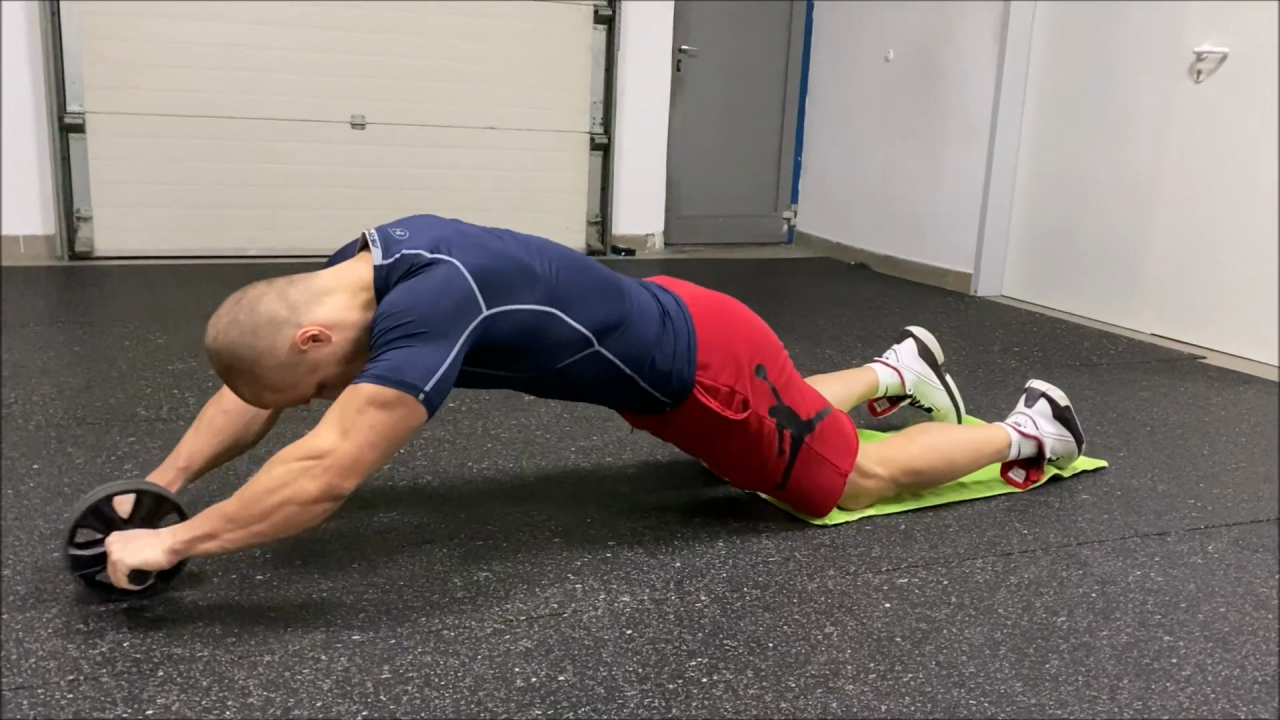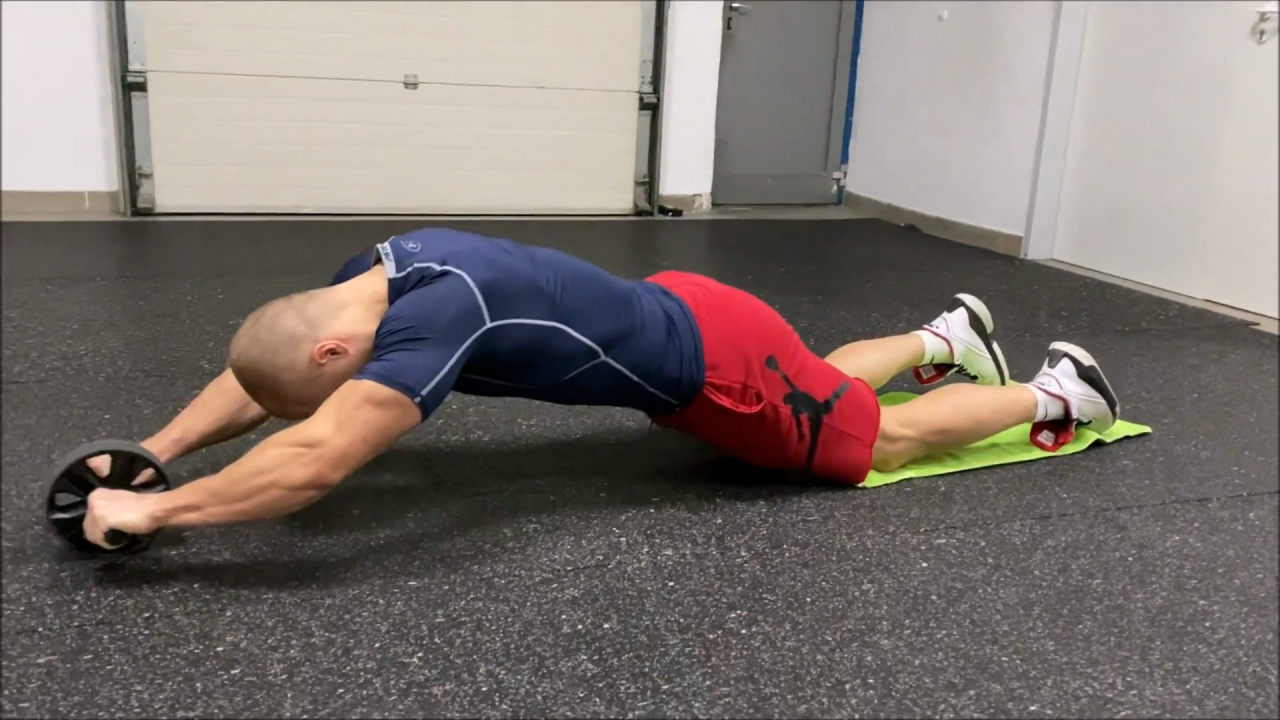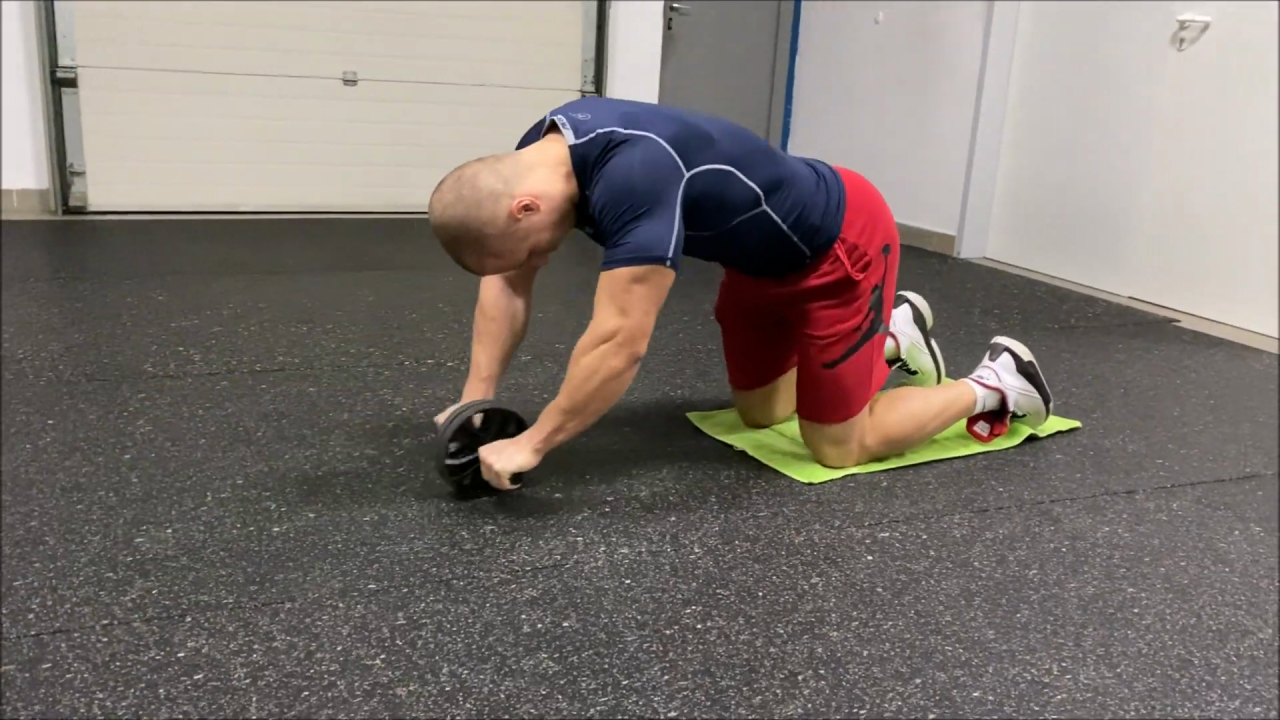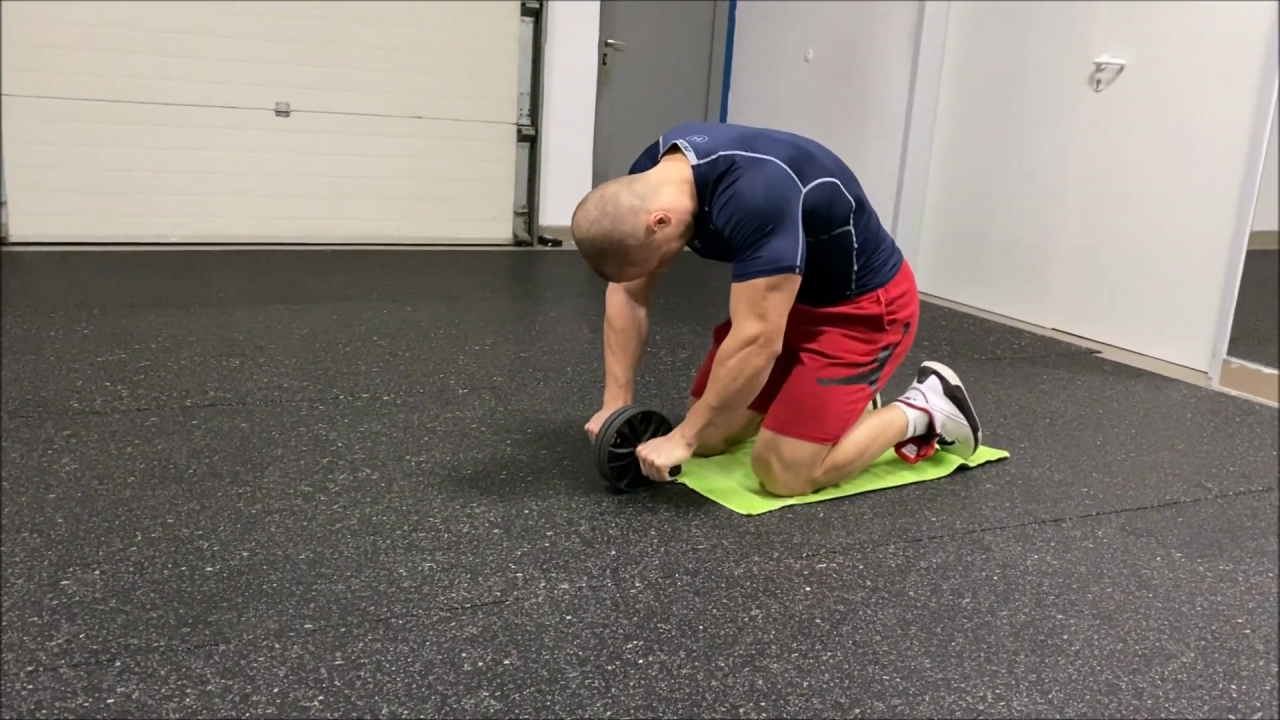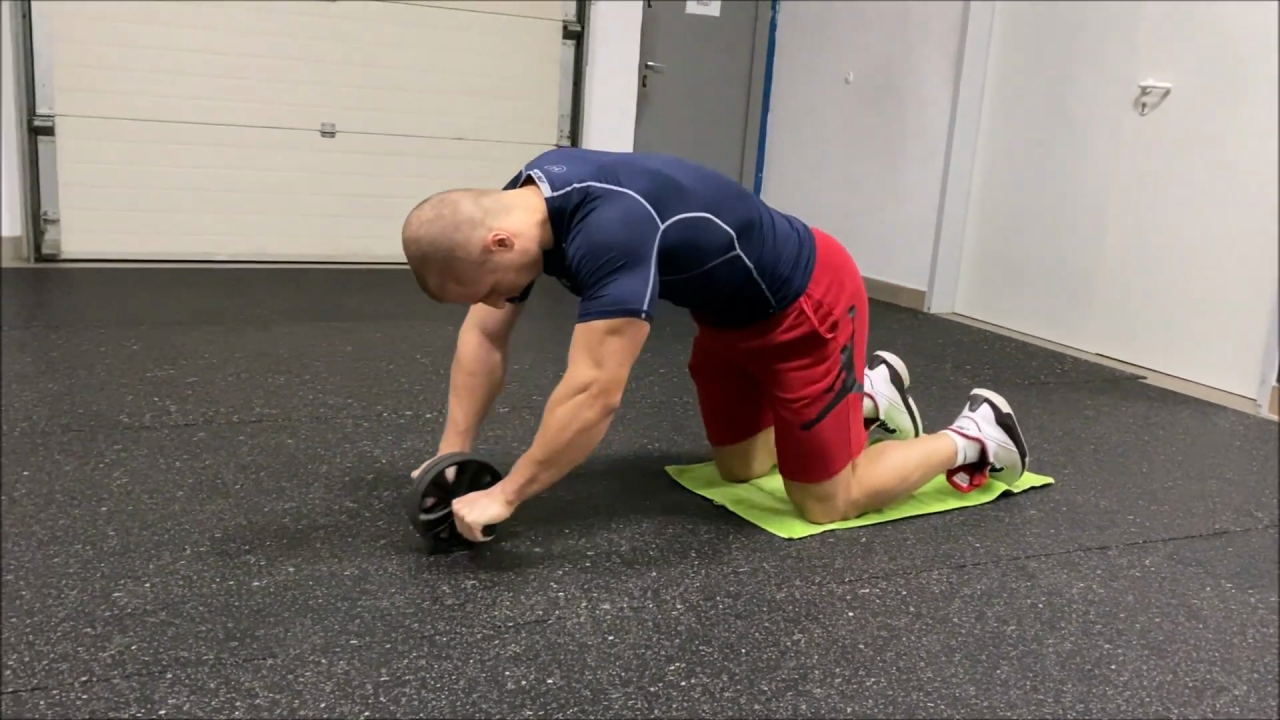
dt=1s
person 1, frame 1
left shoulder: (427, 301)
right shoulder: (356, 274)
left elbow: (329, 472)
right elbow: (253, 389)
left wrist: (175, 542)
right wrist: (163, 481)
left hip: (702, 361)
right hip: (659, 334)
left knee: (856, 478)
right knee: (790, 427)
left ankle: (1028, 431)
right ankle: (895, 368)
person 1, frame 2
left shoulder: (433, 313)
right shoulder: (371, 273)
left elbow: (315, 461)
right elbow: (256, 375)
left wrist: (155, 511)
right wrist: (154, 451)
left hip: (712, 358)
right hip: (672, 316)
left knee: (881, 439)
right knee: (820, 390)
left ankle: (1053, 392)
right ankle: (945, 335)
person 1, frame 3
left shoulder: (632, 177)
right shoulder: (537, 156)
left elbow: (619, 343)
right elbow: (505, 287)
left wrist: (532, 447)
right wrist: (477, 398)
left hip: (841, 245)
right hip: (765, 249)
left knee: (835, 445)
right knee: (759, 412)
left ankle: (992, 386)
right ankle: (892, 337)
person 1, frame 4
left shoulder: (755, 196)
right shoulder: (650, 178)
left elbow: (758, 340)
right elbow: (626, 295)
left wrist: (681, 438)
right wrist: (616, 403)
left hip: (865, 304)
right hip: (785, 296)
left knee: (782, 472)
right knee: (707, 439)
left ankle: (920, 410)
right ankle: (838, 389)
person 1, frame 5
left shoulder: (611, 232)
right shoulder: (521, 205)
left elbow: (596, 395)
right elbow: (483, 337)
left wrist: (504, 497)
right wrist: (452, 449)
left hip: (808, 303)
right hip: (734, 306)
left knee: (825, 502)
right knee: (739, 467)
left ankle: (970, 438)
right ankle: (868, 394)
